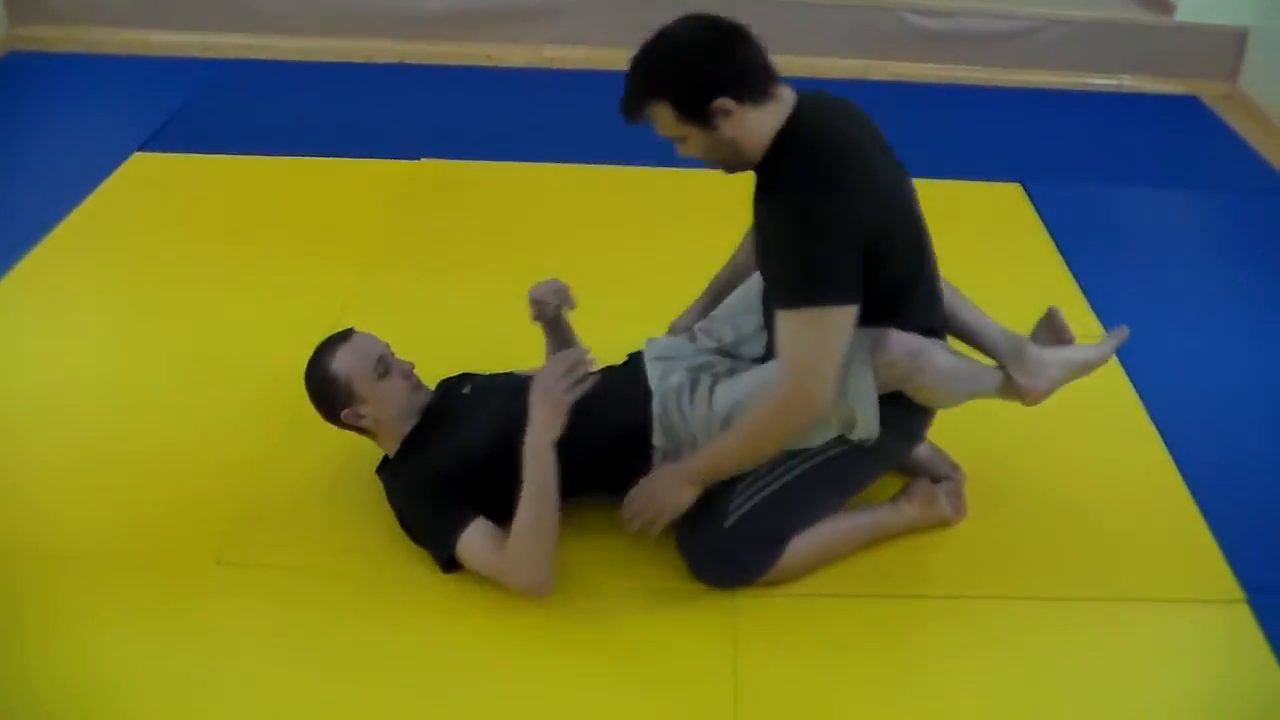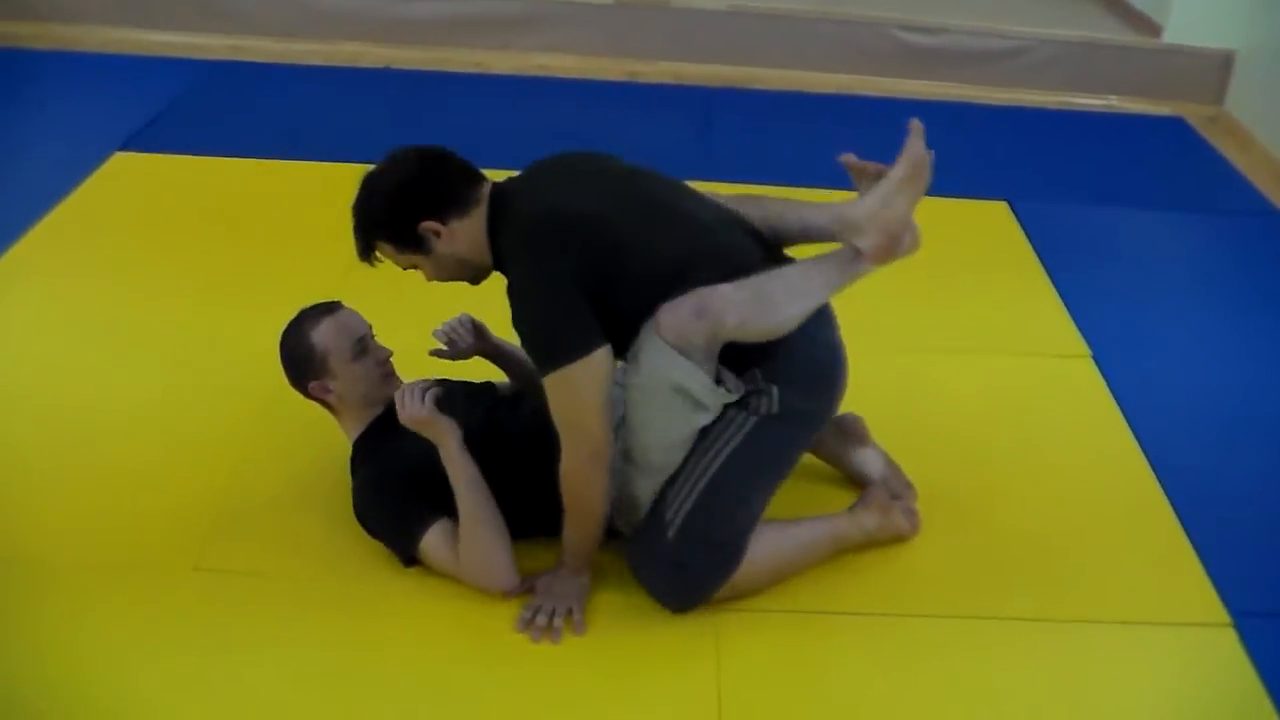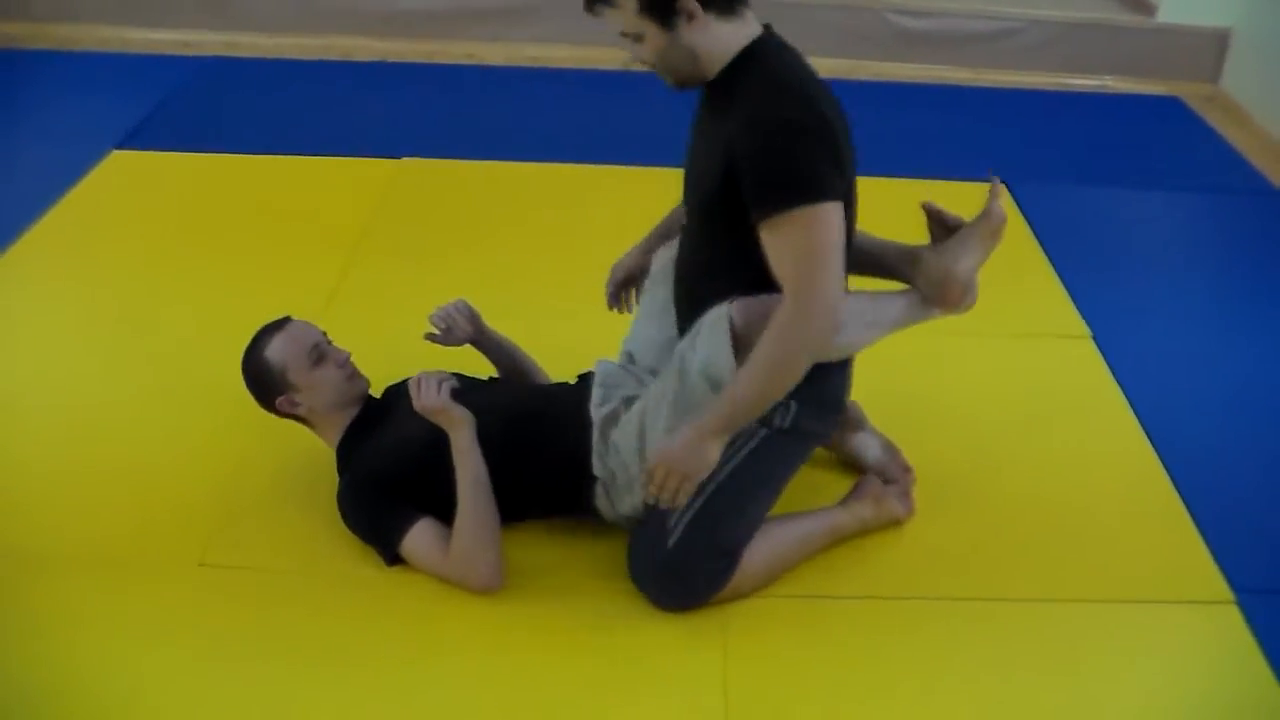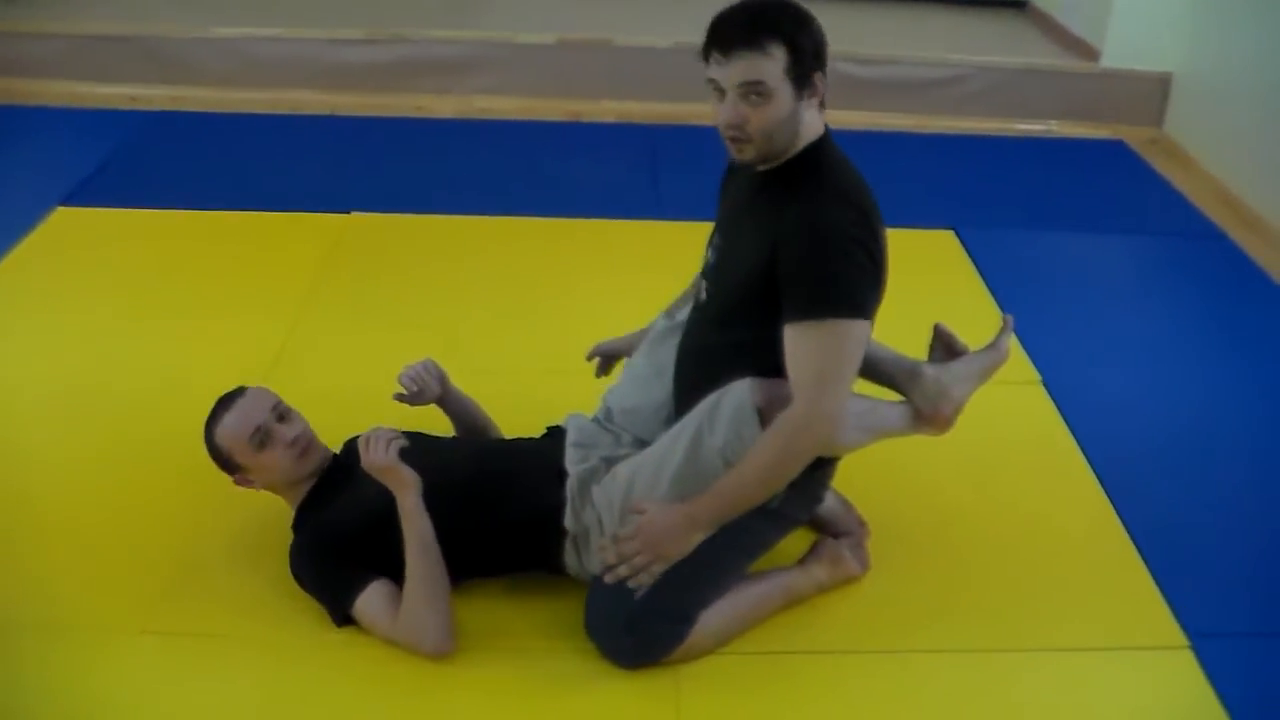
dt=1s
person 1, frame 1
left shoulder: (455, 392)
right shoulder: (421, 488)
right elbow: (530, 575)
left wrist: (550, 316)
right wrist: (538, 435)
right knee: (883, 351)
person 1, frame 2
left shoulder: (418, 397)
right shoulder: (382, 487)
left elbow: (547, 394)
right elbow: (497, 576)
left wrist: (487, 342)
right wrist: (448, 443)
left hip: (622, 419)
left ankle: (830, 436)
person 1, frame 3
left shoulder: (405, 399)
right shoulder: (368, 489)
right elbow: (482, 573)
left wrist: (478, 332)
right wrist: (461, 433)
right hip: (625, 468)
right knee: (747, 320)
right ankle: (920, 331)
person 1, frame 4
left shoulder: (360, 453)
right shoulder: (322, 549)
right elbow: (433, 637)
left wrist: (445, 391)
right wrist: (406, 496)
left hip: (578, 456)
right hip: (589, 529)
left knee: (692, 330)
right knee: (753, 401)
person 2, frame 1
left shoulder: (814, 206)
right shoulder: (814, 116)
left elbow: (804, 398)
left wrist: (687, 477)
right wrist: (697, 314)
left hip: (874, 398)
left knee: (715, 549)
person 2, frame 2
left shoulder: (541, 279)
right shoulder: (551, 182)
left elbow: (589, 451)
left wrist: (574, 569)
left hip: (781, 367)
right hip: (777, 322)
left knee: (672, 570)
person 2, frame 3
left shoulder: (779, 114)
right shoulder: (742, 76)
left elbow: (815, 309)
left wrist: (706, 433)
left hip: (780, 381)
right hip: (724, 354)
left knee: (668, 574)
right ankle: (834, 433)
person 2, frame 4
left shoulder: (827, 223)
right shoulder: (752, 165)
left elbow: (818, 416)
left wrist: (694, 520)
left hip: (761, 456)
right hip: (706, 419)
left knee: (625, 628)
right knee: (595, 472)
left ankle: (818, 569)
